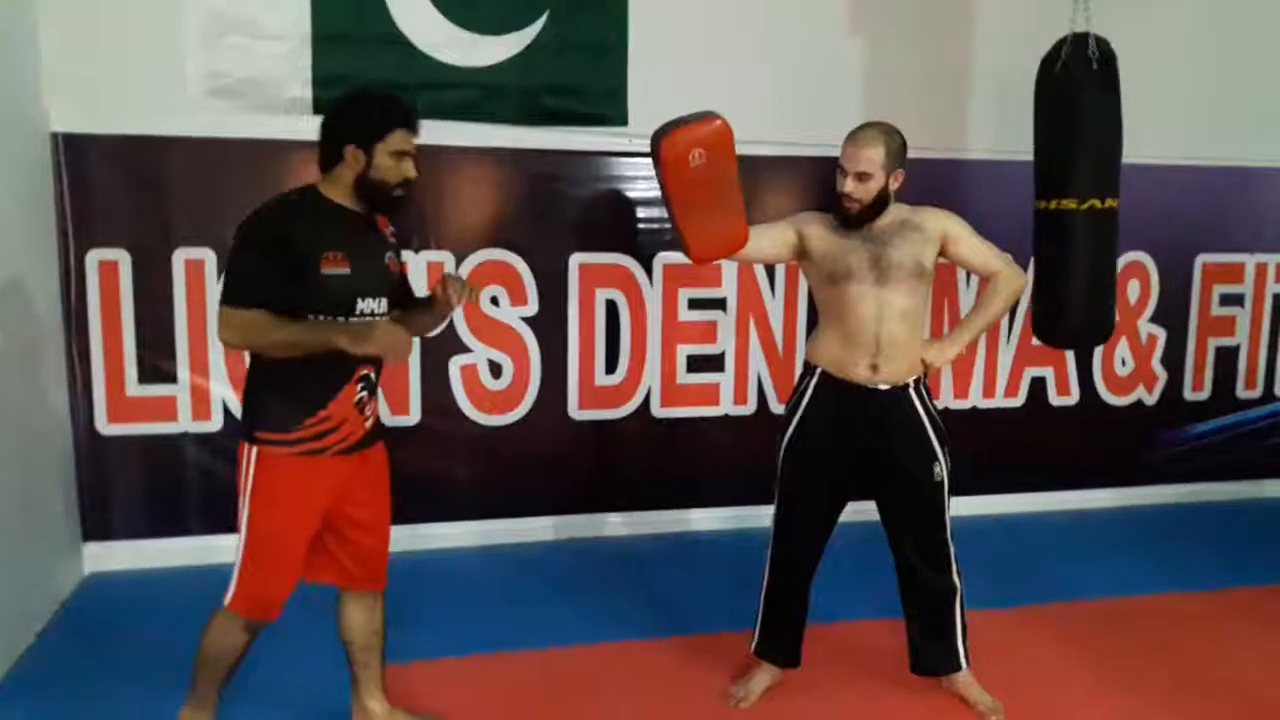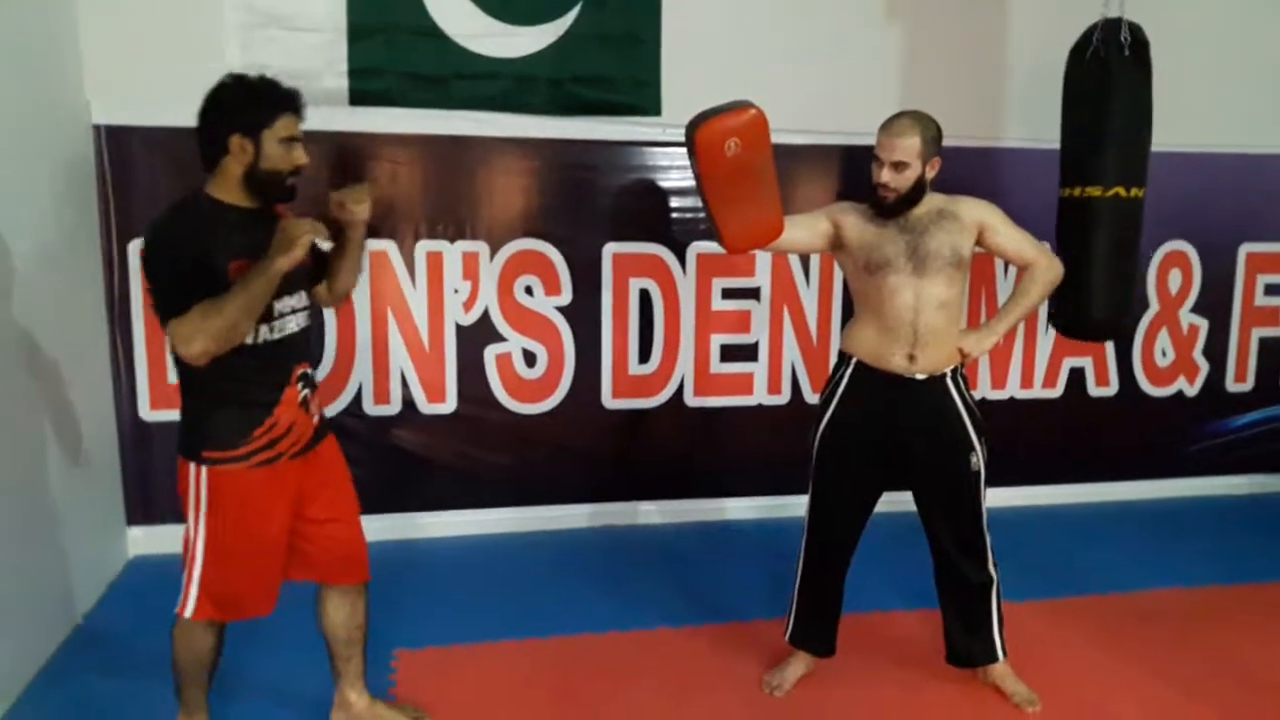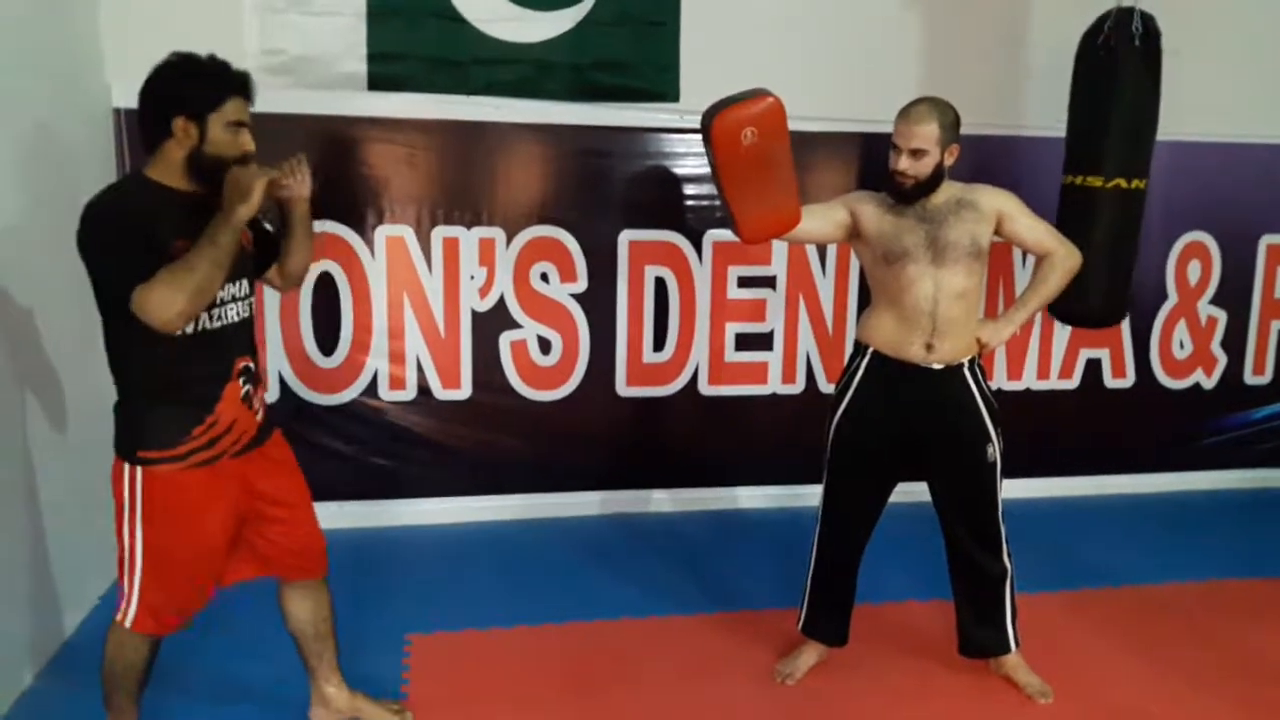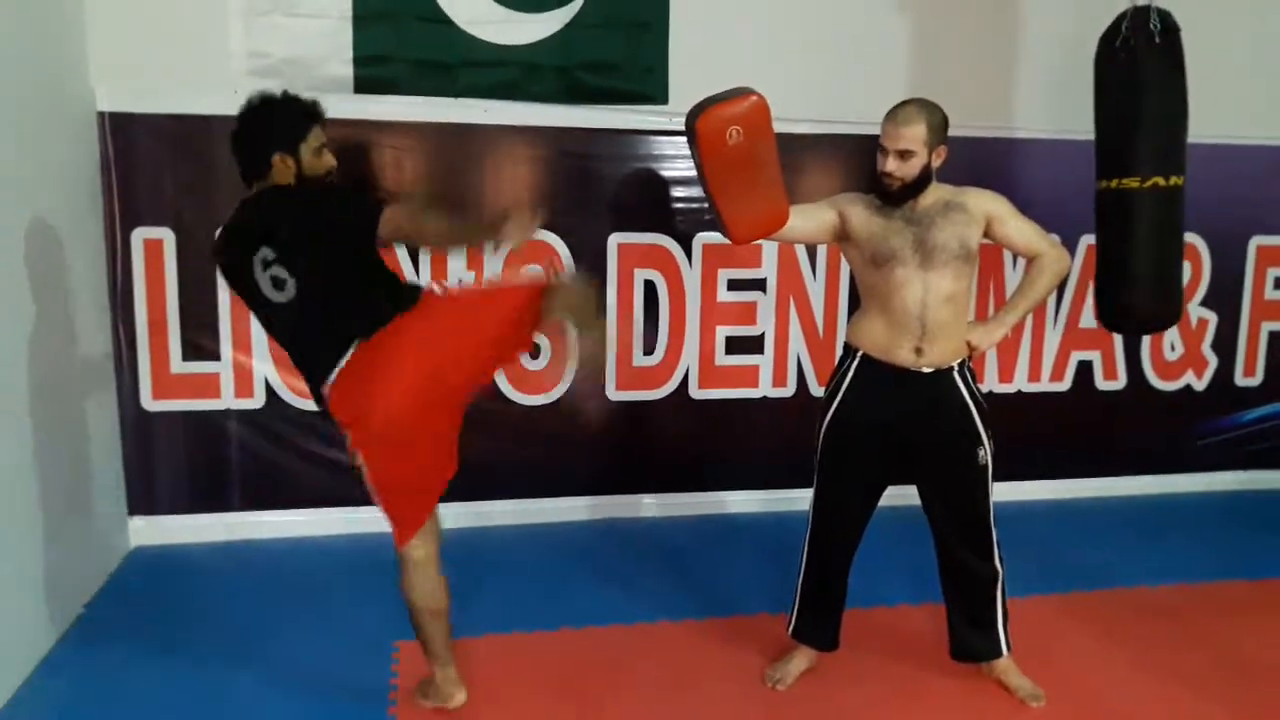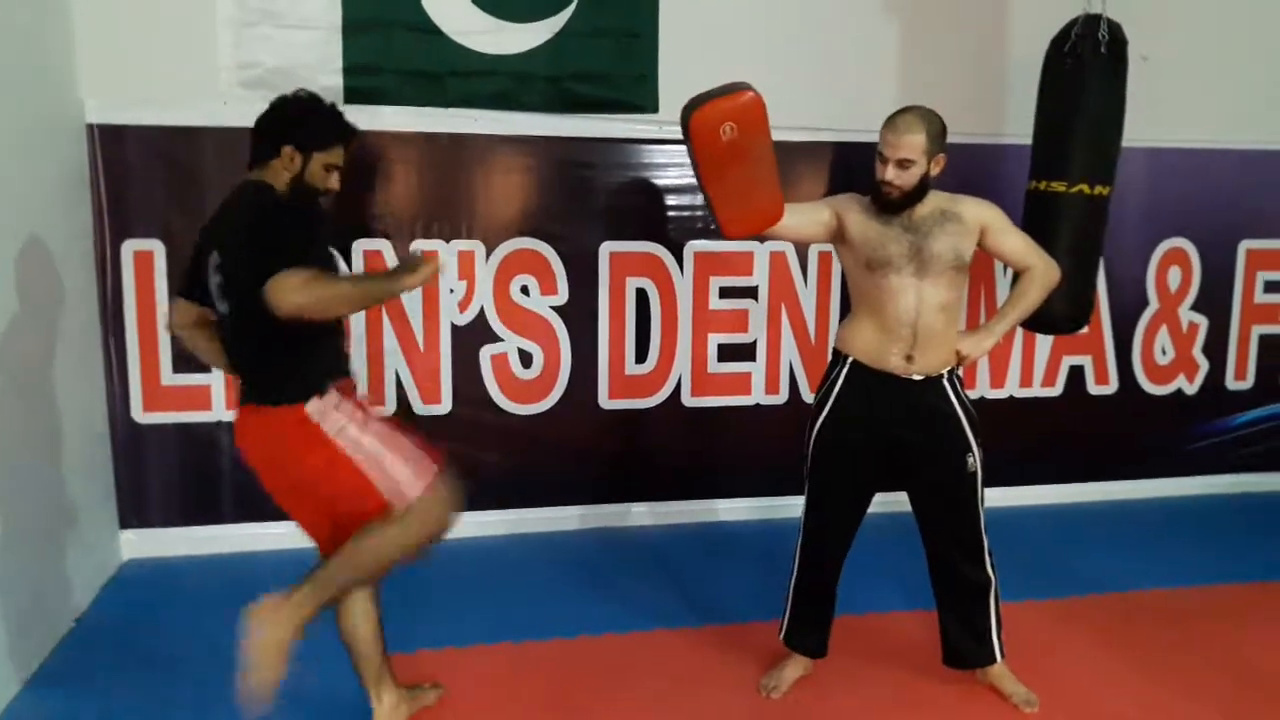
dt=1s
person 1, frame 1
left shoulder: (378, 230)
right shoulder: (280, 225)
left elbow: (399, 318)
right elbow: (236, 328)
left wrist: (439, 305)
right wrist: (344, 335)
left hip: (360, 441)
right hip: (285, 446)
left knee: (365, 576)
right knee: (255, 594)
person 1, frame 2
left shoulder: (277, 218)
right shoulder: (179, 234)
left elbow: (331, 289)
right elbow: (194, 344)
left wrist: (353, 230)
right wrist: (276, 261)
left hip: (308, 438)
right hip: (230, 455)
left knee: (344, 567)
right knee: (213, 597)
person 1, frame 3
left shoulder: (222, 203)
right shoulder: (115, 215)
left elbow: (287, 276)
right elbow: (169, 308)
left wrist: (297, 207)
right wrist: (232, 215)
left hip: (253, 437)
right hip: (168, 457)
left knee: (303, 562)
right knee: (150, 606)
person 1, frame 4
left shoulder: (233, 241)
right shoulder: (320, 201)
right elbow: (408, 225)
right wrist: (494, 217)
left hip: (357, 397)
right hip: (414, 344)
left knee: (417, 540)
right knee: (564, 289)
left ankle: (445, 679)
person 1, frame 5
left shoulder: (229, 220)
right shoulder: (283, 213)
left elbow: (185, 322)
right elbow: (292, 296)
right wrist: (395, 280)
left hip: (269, 415)
right hip: (308, 415)
left knee: (352, 552)
right knee: (431, 506)
right ankle: (286, 610)
person 2, frame 1
left shoulder: (933, 226)
right shoulder: (810, 230)
left elbow: (1009, 276)
right elbow: (731, 243)
left wrist: (955, 341)
left hip: (903, 407)
right hip: (826, 403)
left knee: (927, 547)
right knee: (794, 542)
left ankle: (950, 665)
right ankle: (772, 658)
person 2, frame 2
left shoulder: (969, 215)
right shoulder: (847, 220)
left elbow: (1046, 266)
left wrist: (991, 331)
left hip: (939, 397)
right hip: (862, 392)
left knee: (963, 537)
right knee: (830, 531)
left ankle: (987, 657)
right ankle: (807, 646)
person 2, frame 3
left shoulder: (987, 204)
right shoulder: (864, 210)
left elbow: (1064, 255)
left wrist: (1010, 321)
left hip: (957, 387)
right hip: (877, 382)
left knee: (978, 527)
right knee: (843, 519)
left ankle: (999, 647)
right ankle: (819, 635)
person 2, frame 4
left shoulder: (977, 206)
right shoulder: (852, 212)
left elbow: (1053, 257)
left wrist: (999, 325)
left hip: (947, 390)
right hip: (867, 385)
left knee: (969, 529)
right knee: (834, 524)
left ankle: (990, 650)
right ankle: (811, 640)
person 2, frame 5
left shoulder: (972, 216)
right shoulder: (847, 213)
left elbow: (1044, 270)
right elbow: (768, 220)
left wrist: (989, 334)
left hip: (936, 397)
right hip: (855, 391)
left knee: (960, 536)
right knee: (825, 531)
left ankle: (984, 657)
right ankle: (803, 648)
